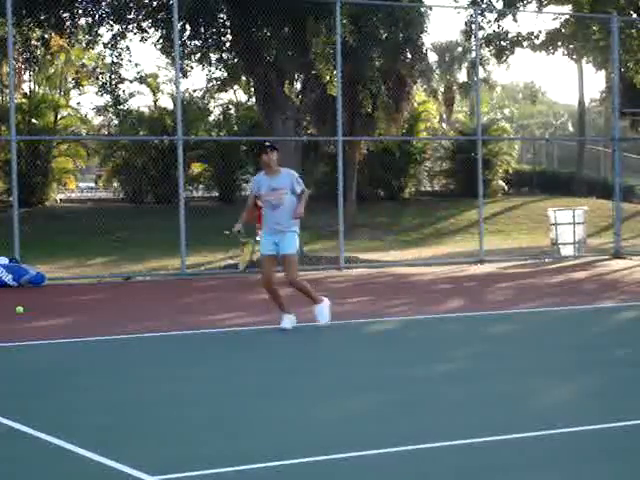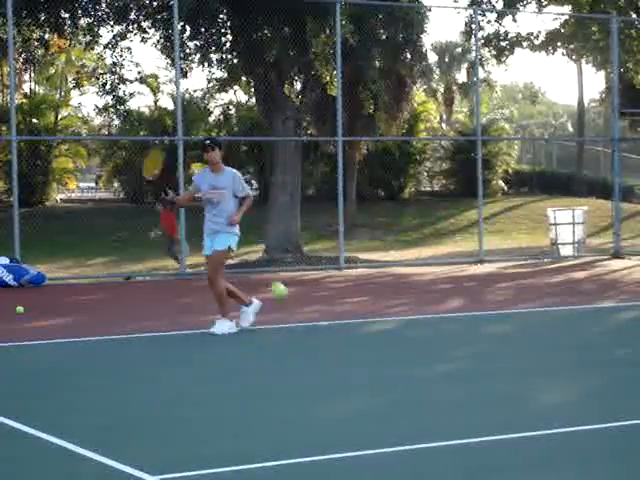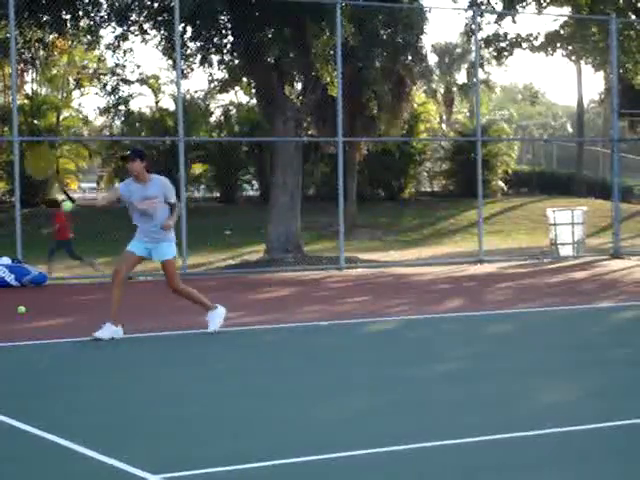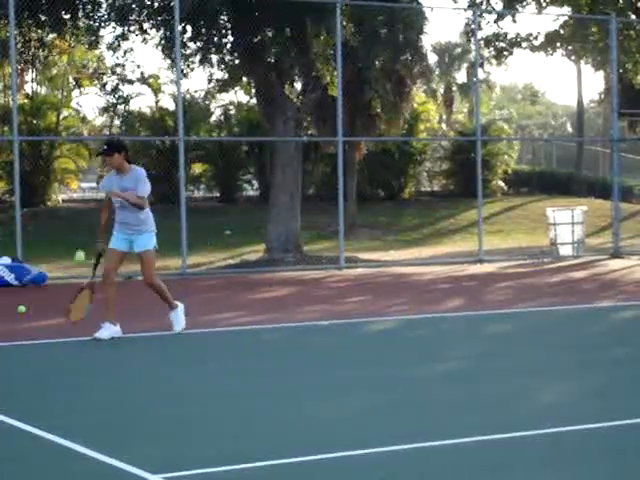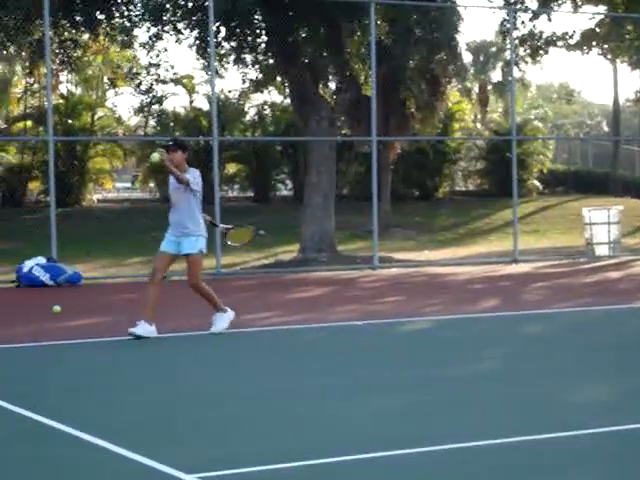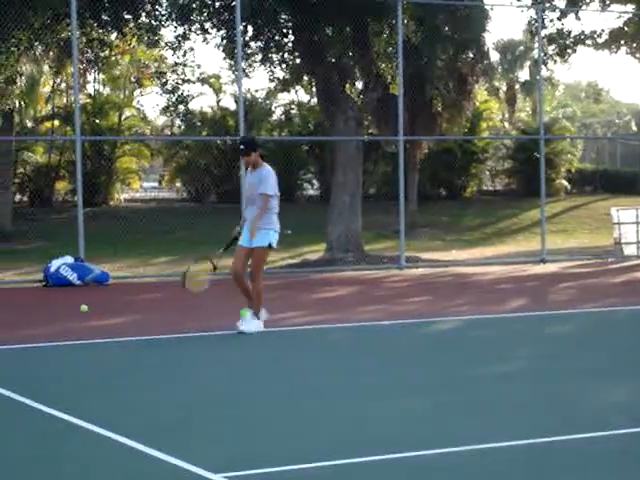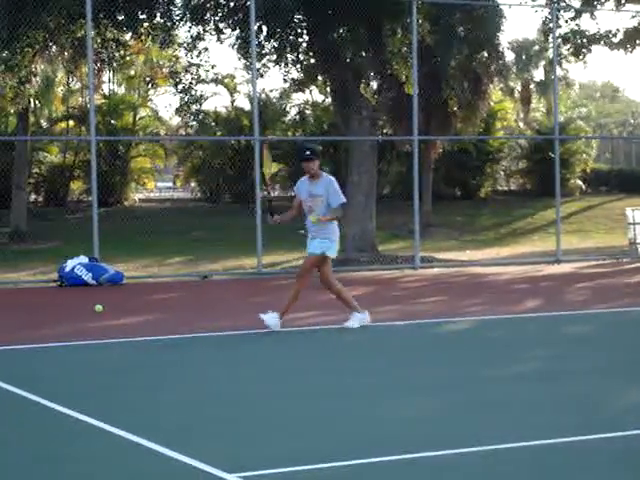
dt=0.4s
person 1, frame 1
left shoulder: (291, 176)
right shoulder: (257, 181)
left elbow: (304, 193)
right elbow: (249, 207)
left wrist: (300, 208)
right wrist: (240, 224)
left hip: (288, 231)
right hip: (268, 234)
left knee: (292, 280)
right knee: (267, 280)
left ankle: (319, 301)
right ankle: (286, 313)
person 1, frame 2
left shoulder: (233, 175)
right shoulder: (201, 176)
left elbow: (248, 200)
right elbow: (185, 200)
left wrist: (238, 215)
right wrist: (172, 198)
left hip: (227, 232)
right hip: (209, 232)
left knee: (213, 277)
right knee: (216, 280)
left ankle: (226, 320)
right ankle: (248, 302)
person 1, frame 3
left shoulder: (162, 183)
right shoulder: (126, 186)
left elbow: (175, 206)
right elbow: (103, 200)
left wrist: (171, 220)
left hip: (162, 240)
right hip: (141, 239)
left knee: (175, 286)
right knee: (118, 276)
left ankle: (213, 310)
right ankle: (113, 325)
person 1, frame 4
left shoulder: (139, 174)
right shoulder: (108, 179)
left elbow: (142, 204)
right elbow: (105, 210)
left wrist: (121, 195)
right wrist: (100, 238)
left hip: (143, 231)
right hip: (120, 232)
left knee: (150, 279)
right knee: (107, 274)
left ankle: (174, 307)
right ankle: (111, 325)
person 1, frame 5
left shoulder: (193, 174)
right shoulder: (172, 178)
left elbow: (183, 180)
left wrist: (168, 165)
left hip: (194, 235)
right hip: (173, 233)
left knee: (194, 282)
right knee: (155, 276)
left ankle: (223, 312)
right ankle: (146, 324)
person 1, frame 6
left shoulder: (267, 173)
right shoulder: (248, 172)
left elbow: (265, 203)
left wrist: (255, 223)
right wrist: (241, 224)
left hip: (265, 228)
right hip: (249, 228)
left knee: (255, 274)
right knee: (236, 273)
left ankle: (255, 318)
right ankle: (257, 310)
person 1, frame 7
left shoulder: (329, 182)
right shoulder: (301, 183)
left elbow: (339, 212)
right elbow: (295, 210)
left wrist: (324, 218)
right wrist: (281, 218)
left hip: (326, 237)
right hip: (313, 236)
left knee: (302, 274)
right knee: (327, 280)
left ankle: (280, 316)
right ankle: (359, 312)
